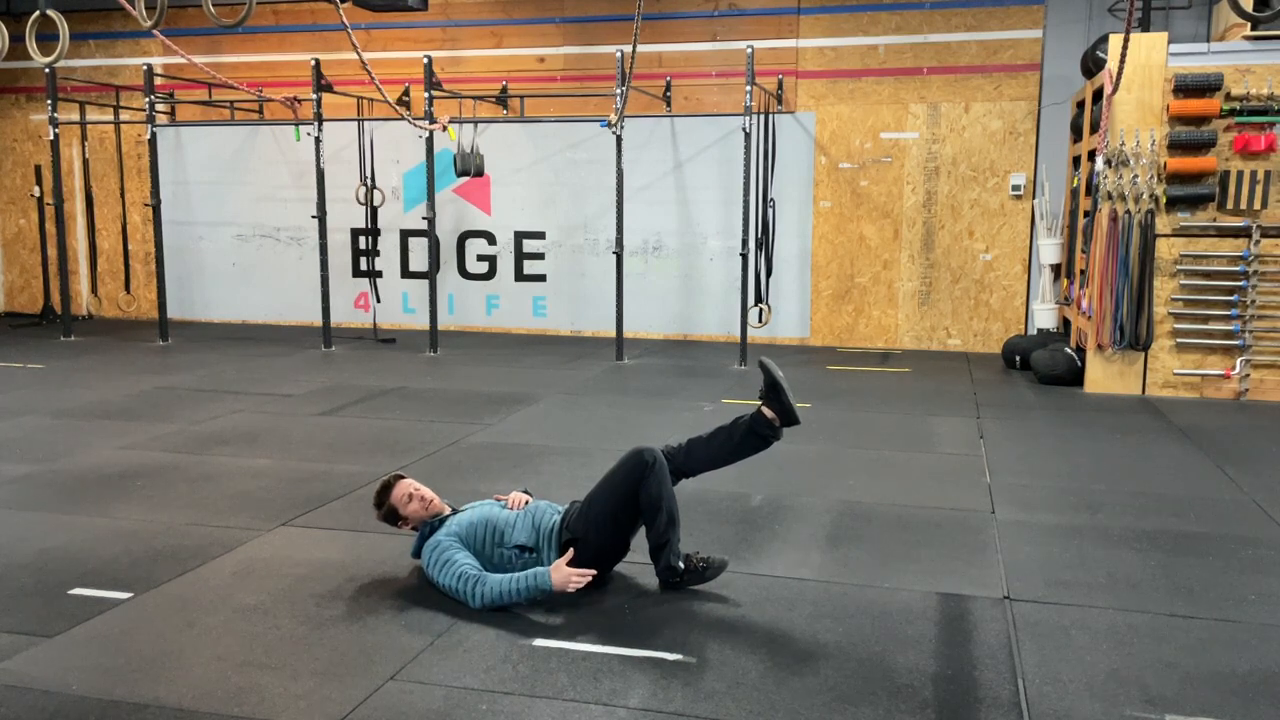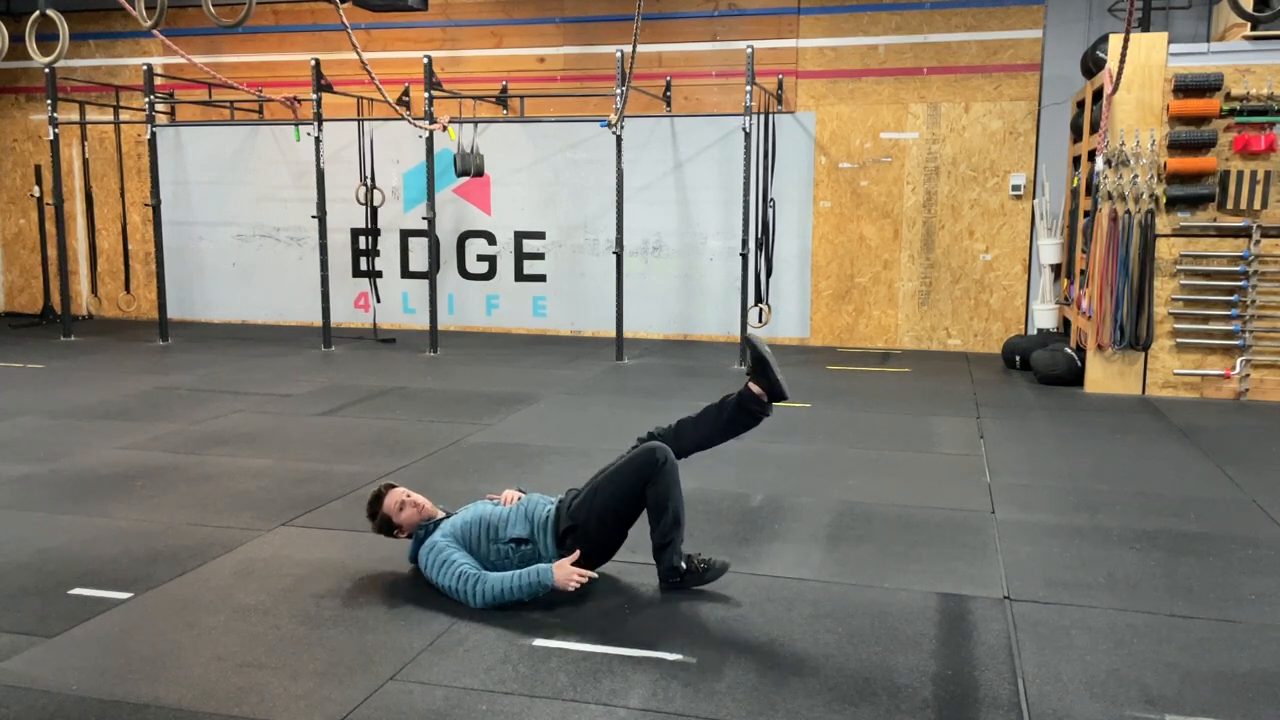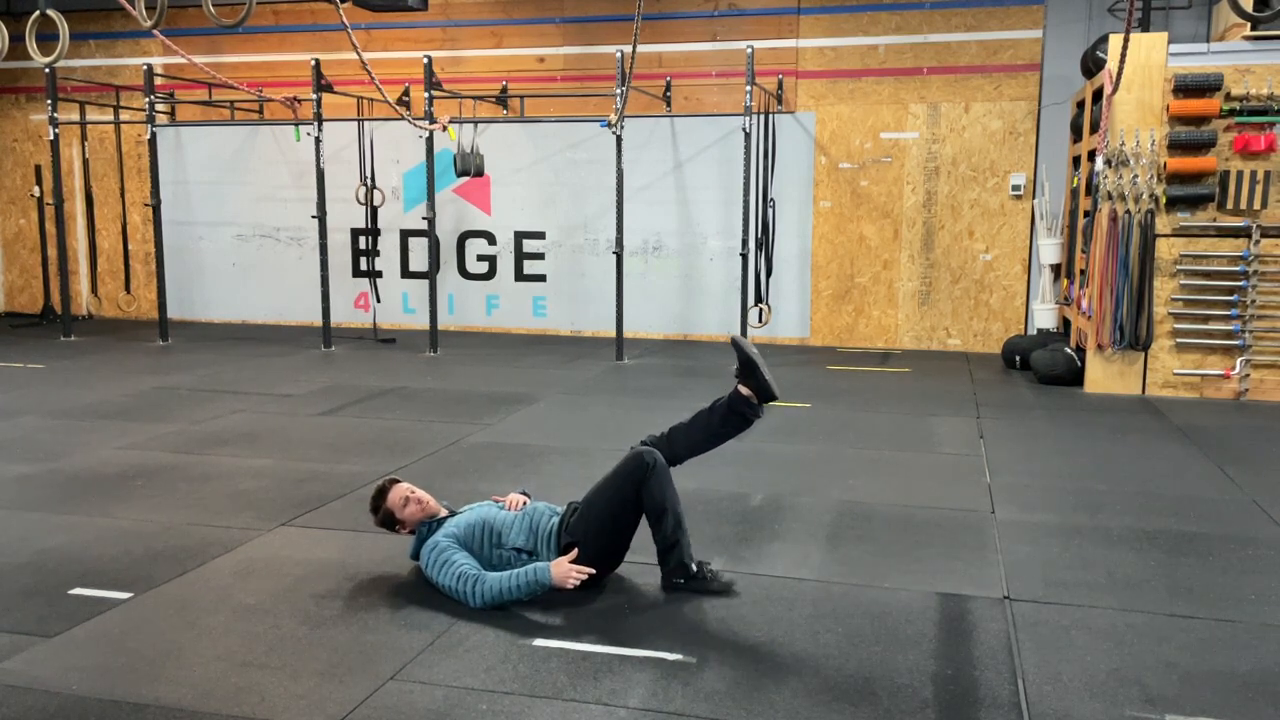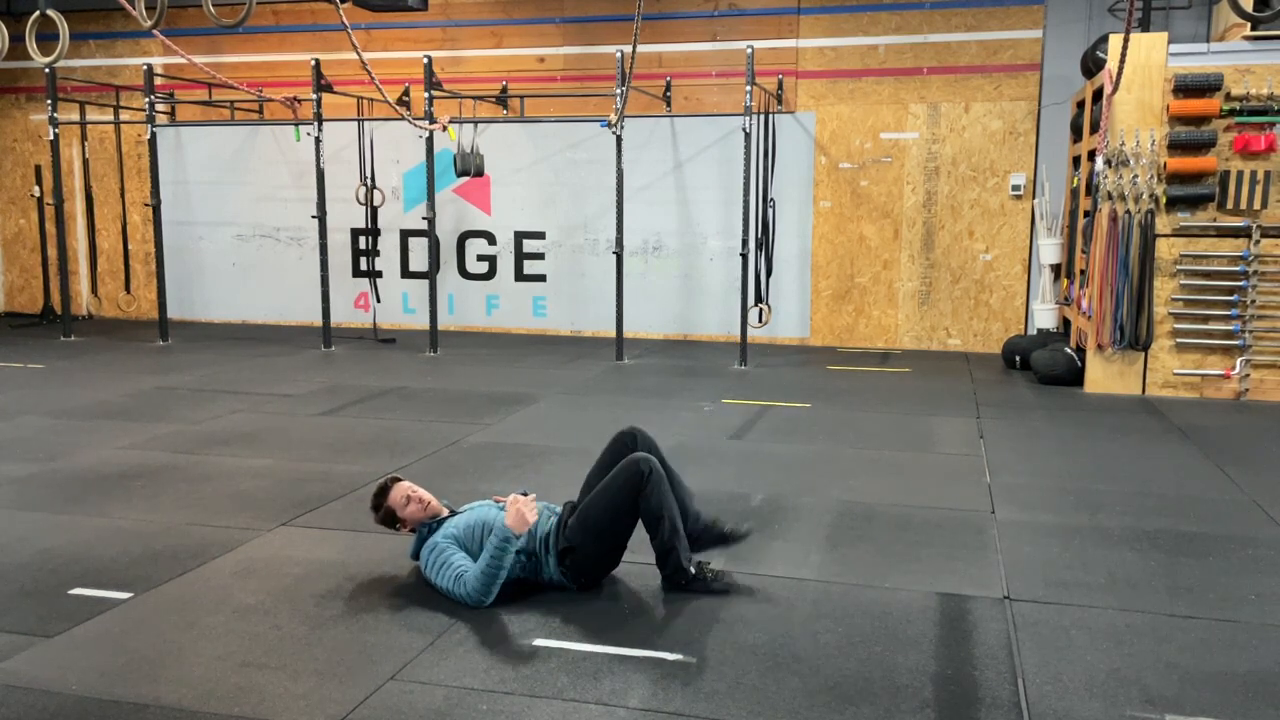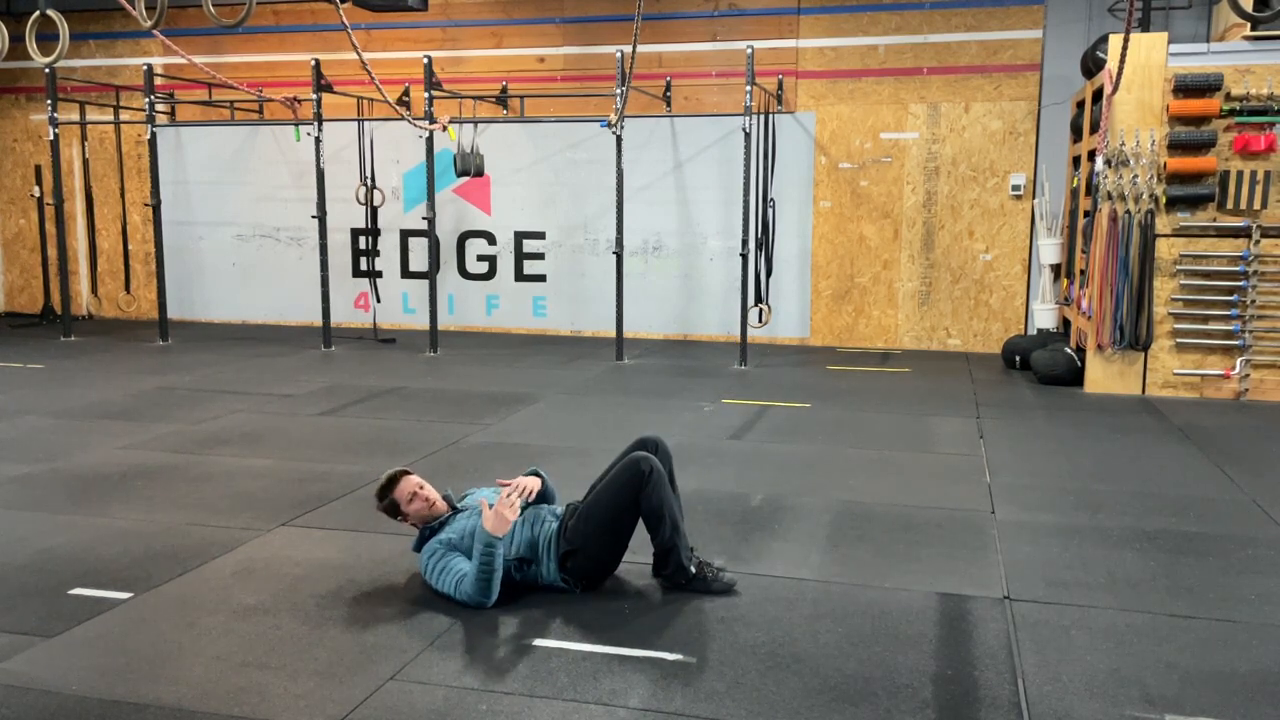
dt=1s
person 1, frame 1
left shoulder: (468, 511)
right shoulder: (439, 549)
right elbow: (478, 591)
left wrist: (521, 495)
right wrist: (545, 579)
left hip: (571, 522)
right hip: (576, 550)
left knee: (669, 459)
right knee: (643, 460)
left ankle: (769, 417)
right ankle: (673, 568)
person 1, frame 2
left shoulder: (461, 517)
right shoulder: (434, 551)
right elbow: (478, 590)
left wrist: (513, 493)
right wrist: (546, 576)
left hip: (568, 512)
right hip: (572, 540)
left knee: (657, 444)
right knee: (655, 459)
left ankle: (756, 395)
right ankle: (674, 568)
person 1, frame 3
left shoulder: (465, 515)
right shoulder: (436, 550)
right elbow: (478, 591)
left wrist: (519, 496)
right wrist: (545, 574)
left hip: (571, 523)
right hip: (576, 552)
left knee: (653, 450)
right knee: (644, 462)
left ankle: (746, 397)
right ankle: (680, 570)
person 1, frame 4
left shoulder: (466, 512)
right shoulder: (437, 552)
right elbow: (477, 592)
left wrist: (522, 503)
right wrist: (509, 532)
left hip: (568, 522)
right hip: (572, 557)
left knee: (630, 441)
right knee: (642, 467)
left ankle: (696, 531)
right ankle: (680, 572)
person 1, frame 5
left shoulder: (472, 497)
right shoulder: (436, 553)
left elbow: (543, 505)
right elbow: (479, 595)
left wrist: (533, 480)
right wrist: (491, 535)
left hip: (569, 523)
right hip: (574, 559)
left knee: (650, 448)
right knee: (643, 467)
left ankle: (677, 554)
right ankle: (681, 571)
